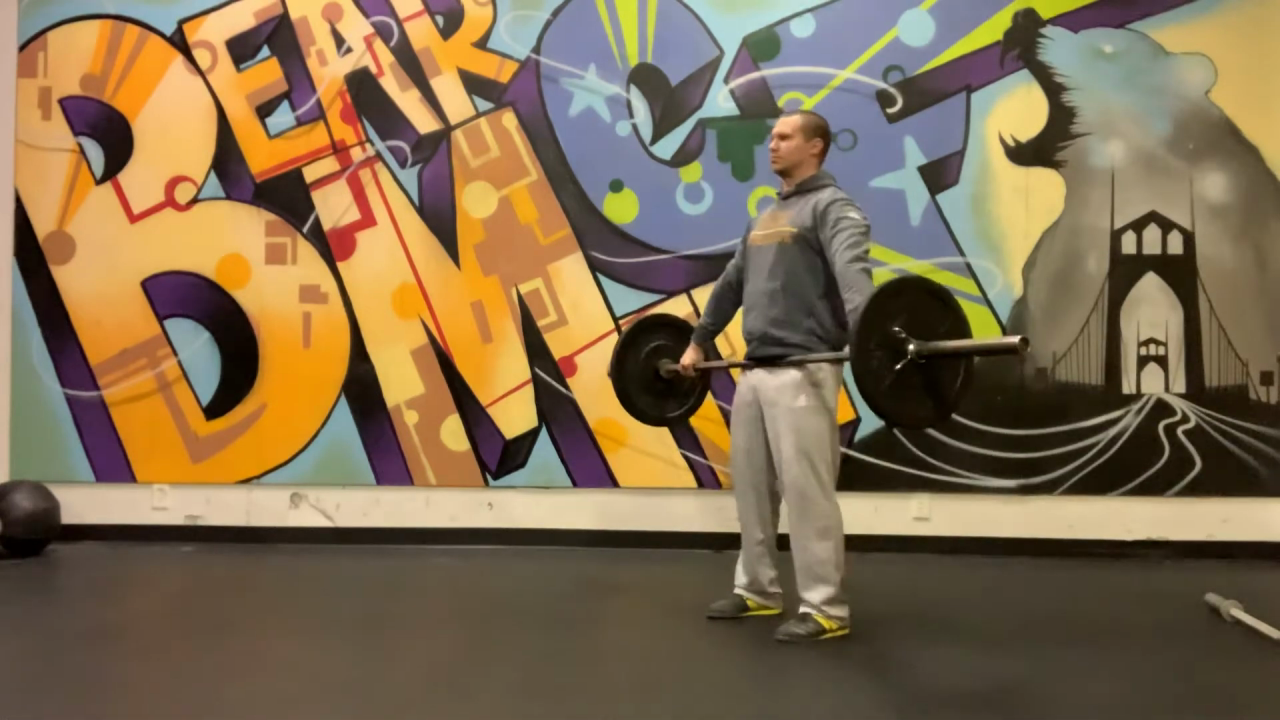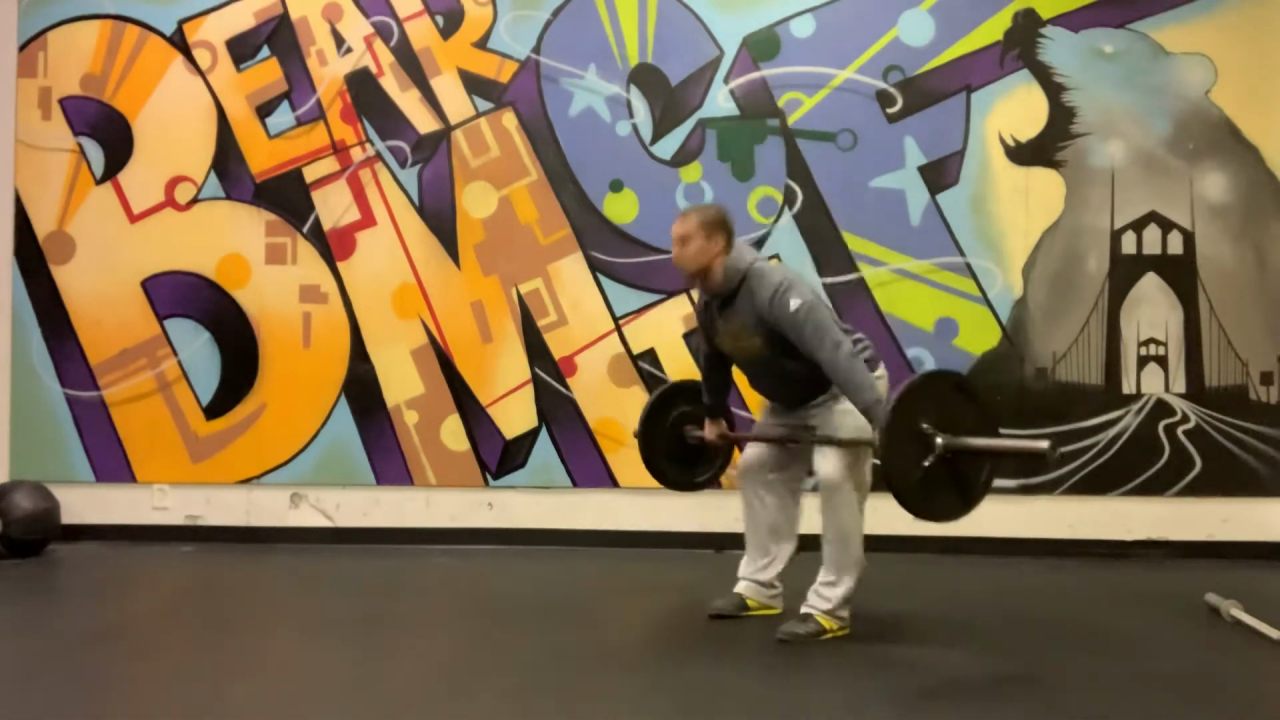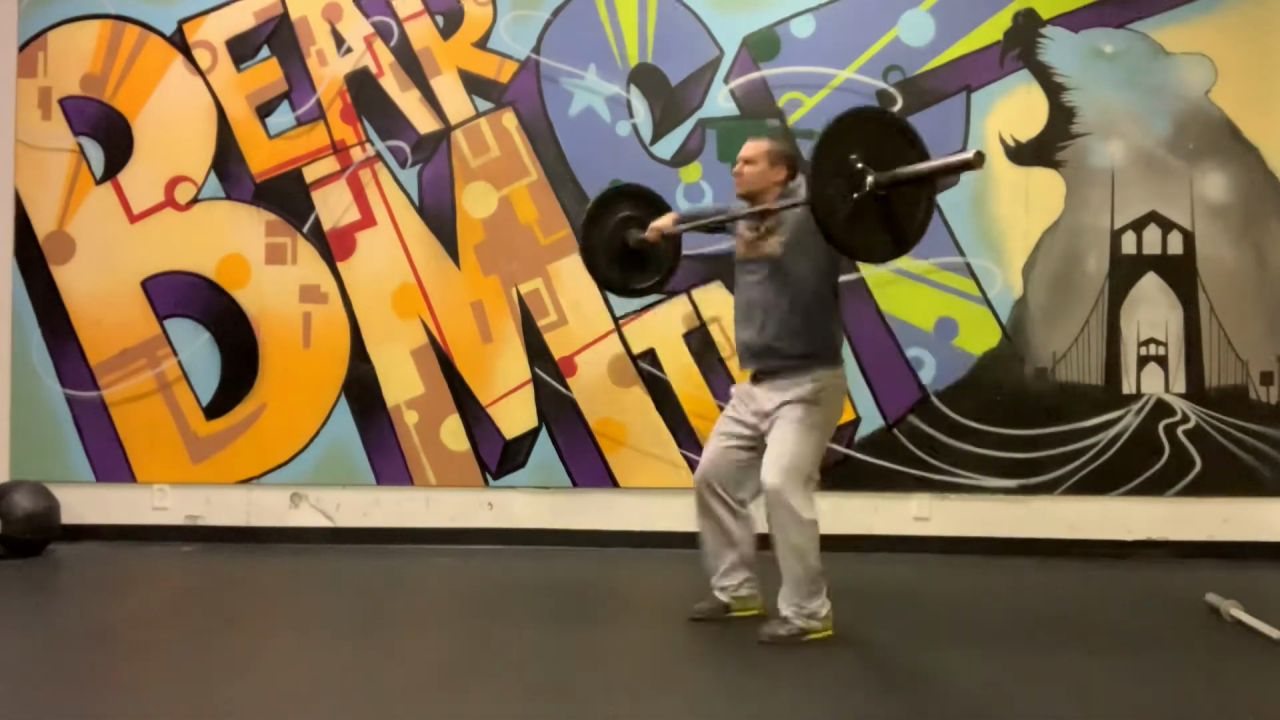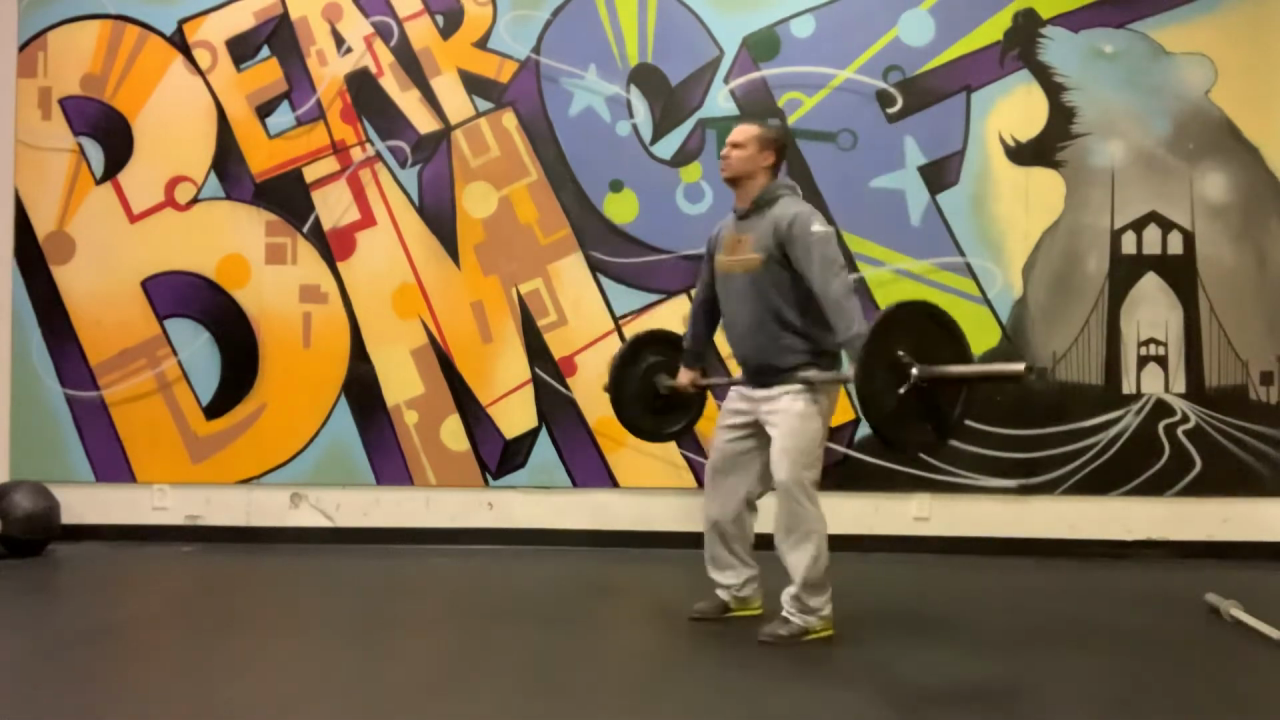
dt=0.5s
person 1, frame 1
left shoulder: (833, 207)
right shoulder: (768, 215)
left elbow: (852, 273)
right elbow: (732, 282)
right wrist: (699, 340)
left hip: (803, 371)
right hip: (755, 370)
left knee: (806, 488)
right knee: (751, 483)
left ankle: (825, 608)
right ankle: (758, 590)
person 1, frame 2
left shoulder: (774, 290)
right shoulder: (709, 301)
left elbow: (836, 356)
right elbow: (716, 363)
left wrist: (886, 427)
right wrist: (715, 417)
left hip: (842, 393)
right hip: (793, 400)
left knee: (837, 482)
right knee: (760, 476)
left ankle: (827, 610)
right ankle: (755, 589)
person 1, frame 3
left shoulder: (813, 212)
right shoulder: (747, 224)
right wrist: (677, 219)
left hip: (808, 384)
right hip: (757, 385)
left knee: (783, 487)
right knee: (714, 479)
left ankle: (808, 612)
right ankle: (737, 590)
person 1, frame 4
left shoulder: (793, 219)
right shoulder: (723, 232)
left elbow: (835, 288)
right elbow: (706, 301)
left wrist: (866, 358)
right wrist: (690, 362)
left hip: (801, 382)
right hip: (749, 384)
left knee: (792, 487)
right knee: (723, 486)
left ankle: (809, 611)
right ankle: (736, 589)
